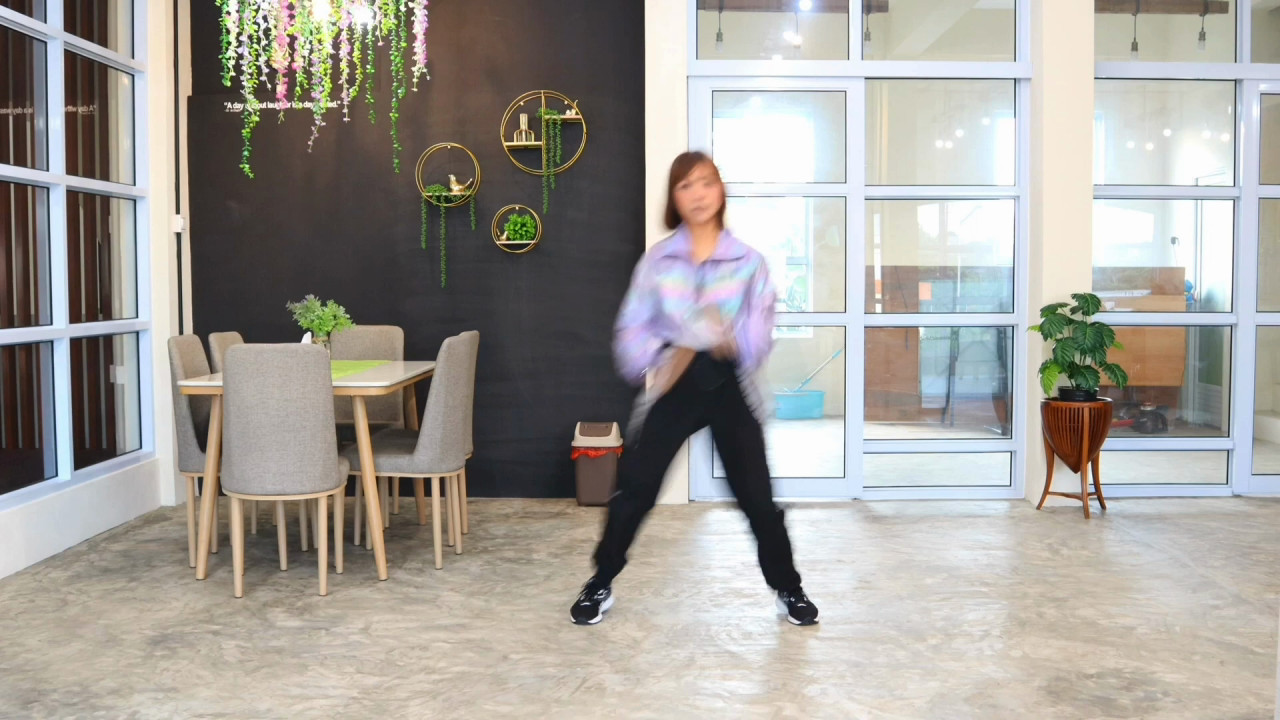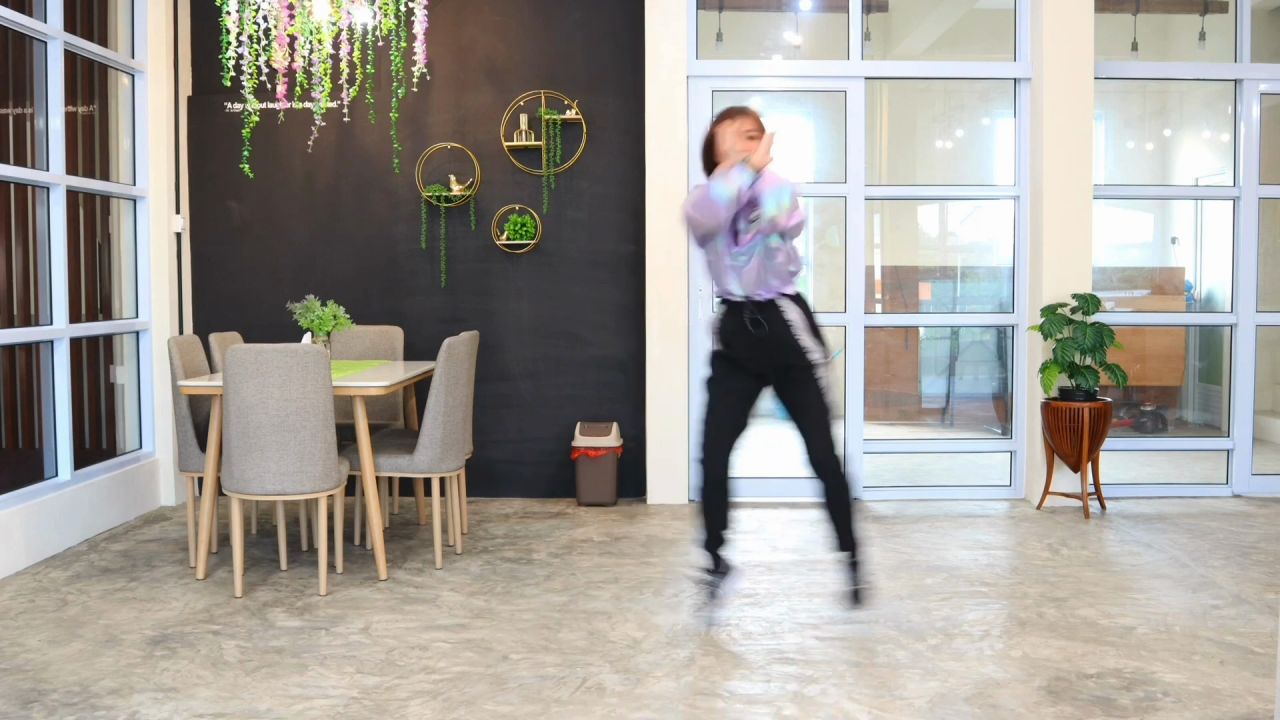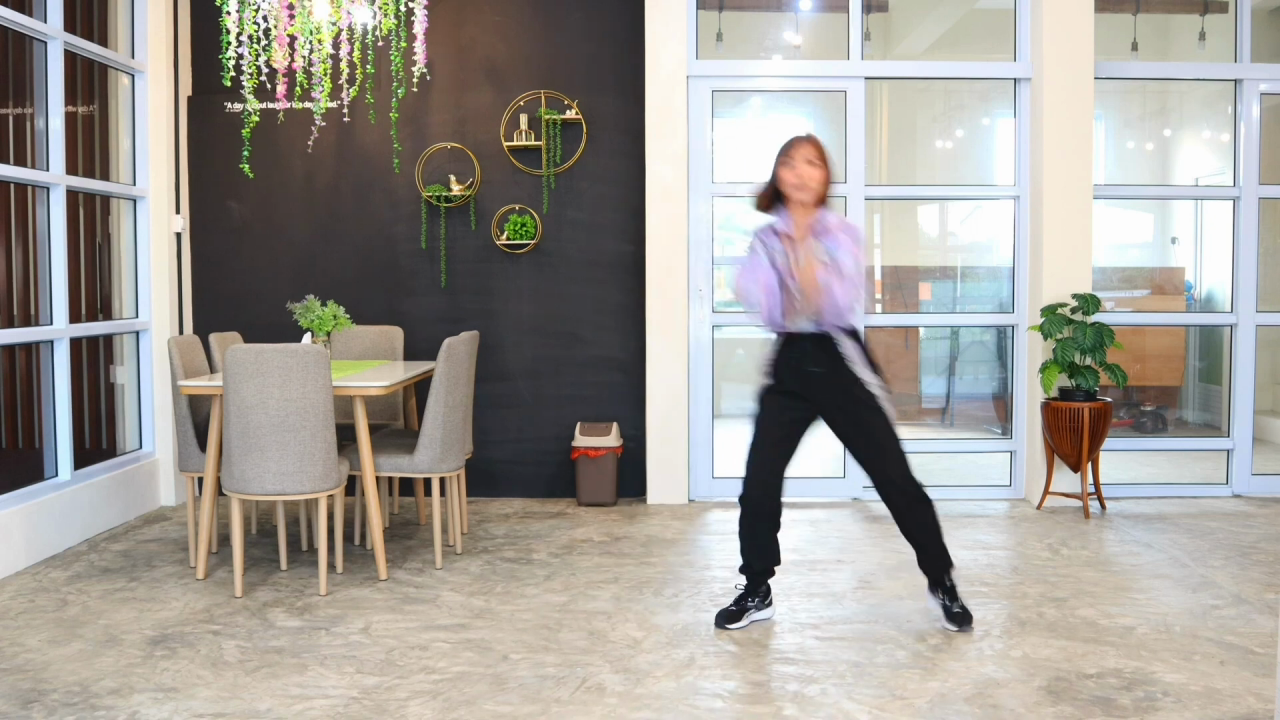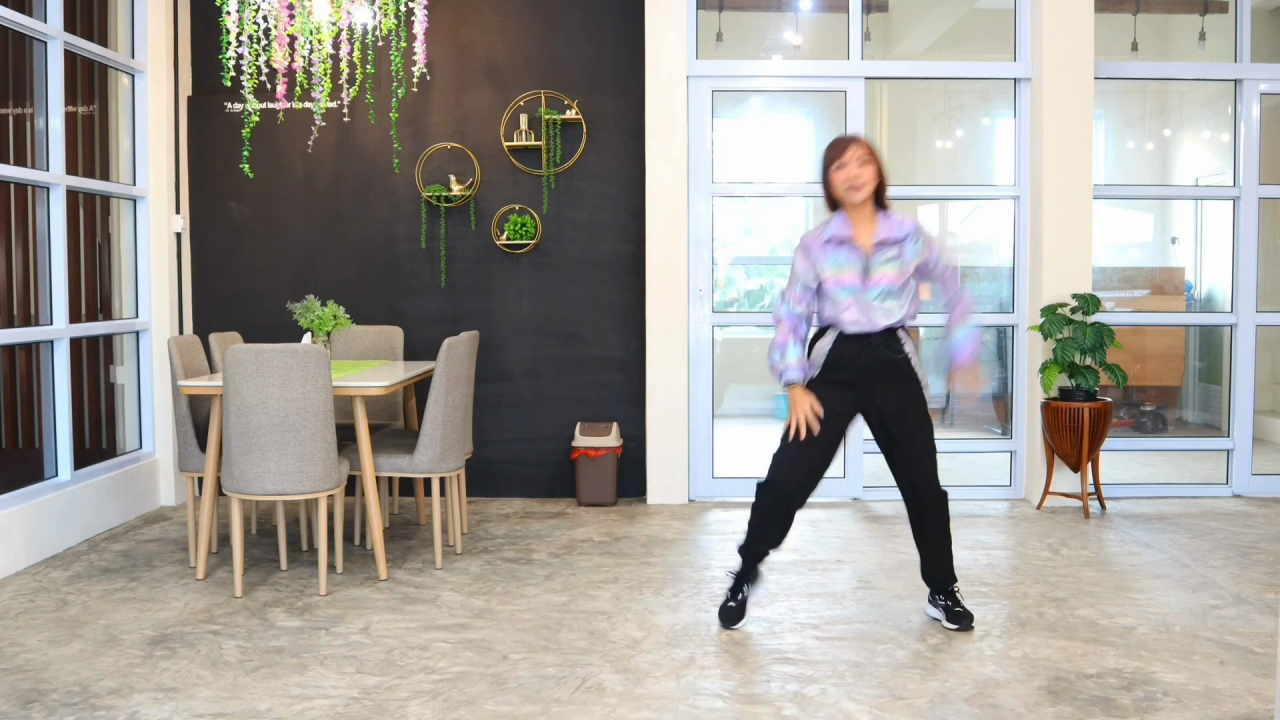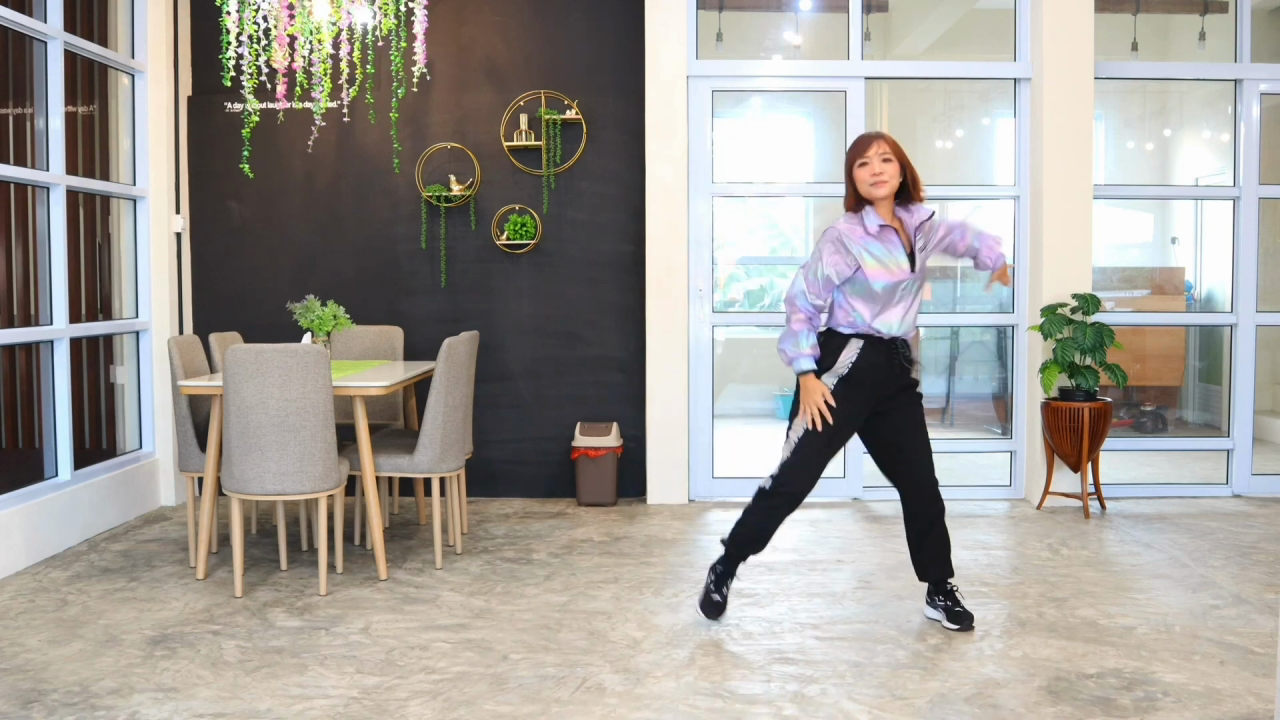
dt=0.2s
person 1, frame 1
left shoulder: (747, 260)
right shoulder: (656, 260)
left elbow: (761, 331)
right elbow: (631, 329)
left wrist: (732, 342)
right wrist: (653, 364)
left hip: (730, 381)
right hip: (672, 380)
left knee: (756, 495)
right knee: (633, 491)
left ankle: (787, 587)
right ankle: (602, 581)
person 1, frame 2
left shoulder: (777, 187)
right shoulder: (707, 194)
left elbow: (788, 221)
right elbow: (705, 213)
left wrist: (761, 170)
right wrist: (744, 168)
left hip: (784, 329)
right hip: (734, 332)
left knee: (822, 449)
right knee: (712, 452)
left ankle: (850, 555)
right ankle: (715, 561)
person 1, frame 3
left shoulder: (840, 231)
right shoulder: (764, 238)
left elbow: (846, 302)
right elbow: (753, 293)
left wrist: (814, 285)
right wrist: (790, 294)
left hip: (843, 363)
right hip: (794, 360)
left knee: (896, 481)
right knee: (760, 483)
left ankle: (942, 585)
right ankle: (756, 591)
person 1, frame 4
left shoulder: (907, 233)
right shoulder: (818, 244)
left elbow: (951, 284)
right elbow: (791, 316)
left wrist: (963, 354)
right wrist: (794, 385)
left hip: (894, 364)
right hip: (836, 363)
left knee: (923, 482)
right knee: (789, 477)
left ankle: (942, 590)
right ankle: (747, 572)
person 1, frame 5
left shoulder: (916, 220)
right shoulder: (844, 234)
left elbow: (950, 235)
right elbow: (803, 304)
left wrist: (992, 255)
right wrist: (808, 374)
left hip: (894, 370)
right hip: (846, 366)
left knee: (921, 484)
right knee: (794, 479)
left ankle: (939, 591)
right ankle: (724, 570)
